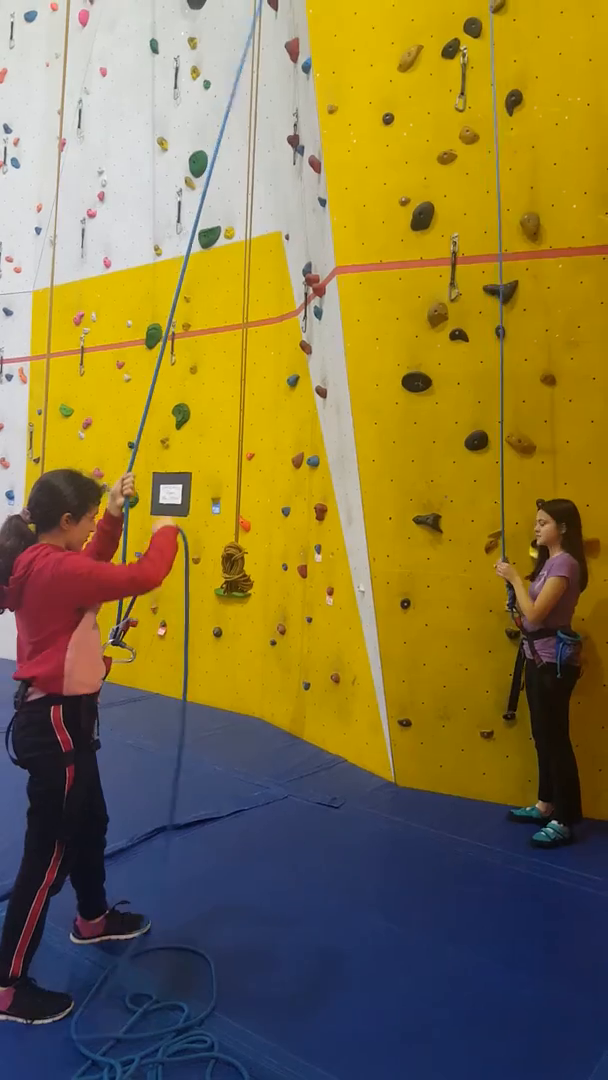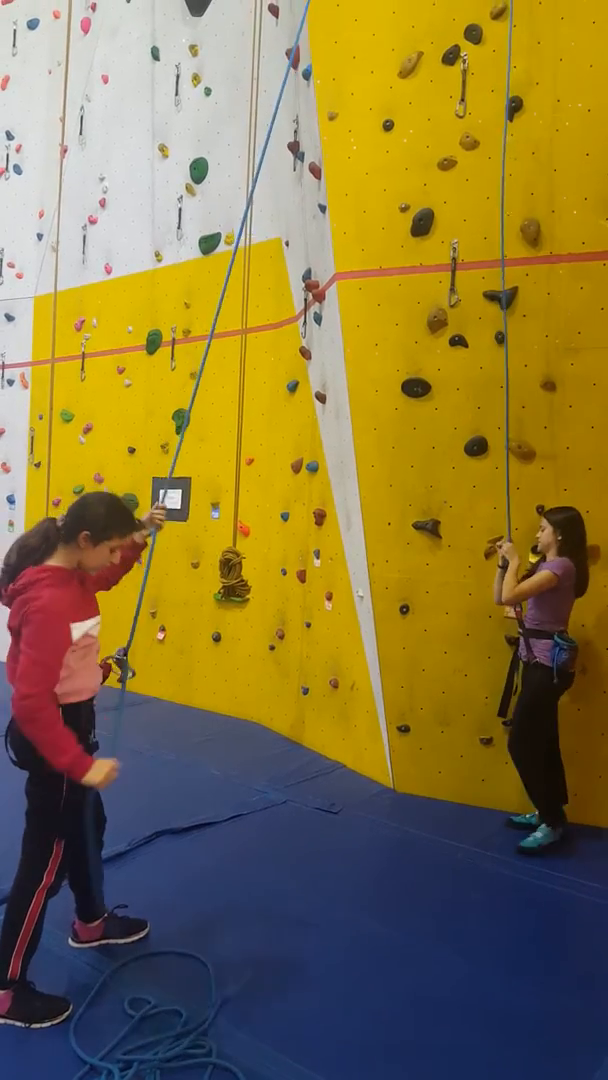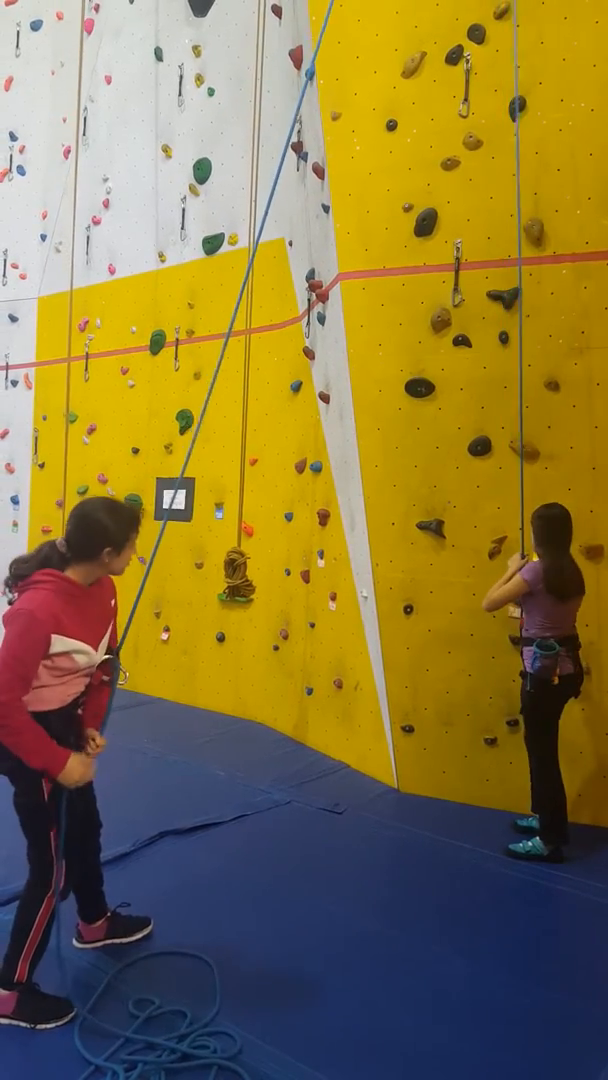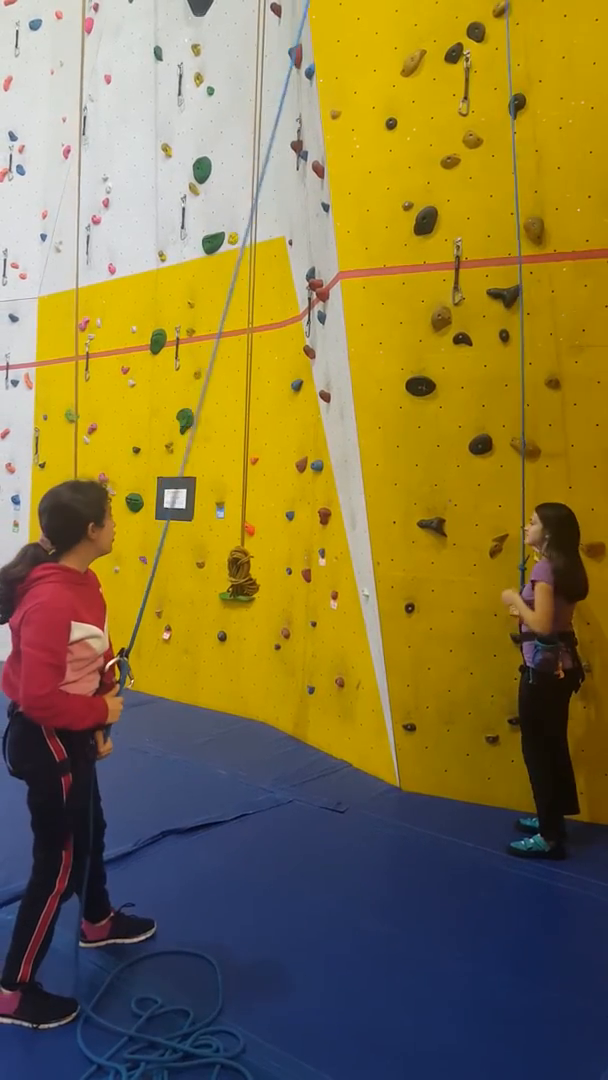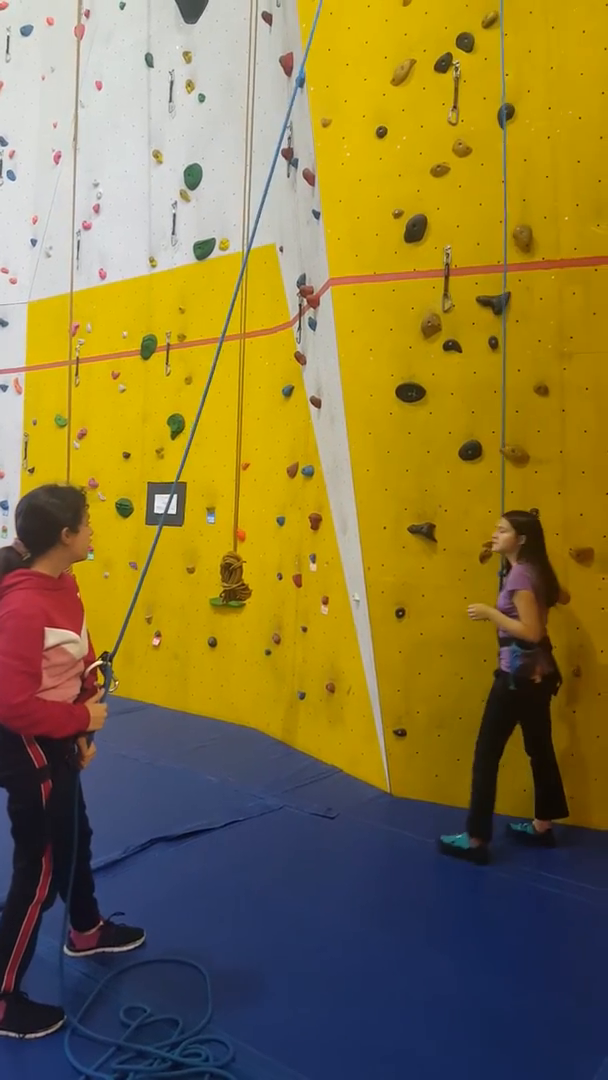
dt=0.7s
person 1, frame 1
right shoulder: (53, 570)
left elbow: (92, 563)
right elbow: (142, 576)
left wrist: (115, 512)
right wrist: (167, 533)
left hip: (62, 716)
right hip: (55, 724)
left knee: (89, 822)
right knee: (48, 852)
left ankle: (93, 918)
person 1, frame 2
left shoulder: (66, 575)
right shoulder: (48, 602)
left elbow: (104, 578)
left wrist: (139, 539)
right wrist: (80, 763)
left hip: (69, 723)
right hip: (51, 733)
left knee: (86, 827)
right knee: (45, 855)
left ankle: (91, 922)
person 1, frame 3
left shoulder: (101, 590)
left wrist: (92, 726)
right wrist: (58, 761)
left hip: (68, 729)
left knee: (84, 830)
right knee: (52, 863)
left ankle: (95, 922)
person 1, frame 4
left shoulder: (81, 581)
right shoulder: (50, 601)
left wrist: (98, 726)
right wrist: (101, 712)
left hip: (72, 735)
right hip: (44, 741)
left knee: (89, 832)
right knee: (58, 861)
left ankle: (99, 922)
person 1, frame 5
left shoulder: (62, 585)
left wrist: (84, 730)
right wrist: (82, 718)
left hip: (56, 742)
left knee: (74, 839)
left ankle: (87, 931)
person 2, frame 1
left shoulder: (565, 563)
right shoulder: (549, 561)
left elbow: (535, 613)
right elbow: (528, 611)
left wrist: (515, 579)
right wrist: (513, 579)
left hip: (554, 661)
right hip: (539, 658)
left knee: (555, 739)
right knee: (543, 737)
left ankle: (565, 821)
right ankle: (546, 806)
person 2, frame 2
left shoulder: (562, 567)
right shoulder: (546, 566)
left elbow: (509, 596)
right elbow: (500, 598)
left wrist: (514, 560)
right wrist: (504, 562)
left hip: (547, 664)
right hip: (538, 662)
left knee: (520, 743)
right knee: (540, 741)
left ankle: (551, 822)
right ankle: (545, 812)
person 2, frame 3
left shoulder: (537, 569)
right shoulder: (572, 571)
left elbow: (489, 603)
left wrist: (512, 569)
left hip: (543, 668)
right hip: (565, 667)
left knee: (541, 750)
right knee: (542, 745)
left ankle: (550, 840)
right ankle: (547, 817)
person 2, frame 4
left shoulder: (545, 568)
right shoulder: (567, 567)
left elbow: (542, 626)
left wrist: (516, 600)
left hip: (543, 666)
right hip: (562, 664)
left knee: (535, 749)
right knee: (553, 745)
left ankle: (550, 837)
right ankle: (552, 818)
person 2, frame 5
left shoulder: (520, 575)
right shoulder: (535, 572)
left elbow: (531, 632)
right elbow: (562, 596)
left wrist: (489, 612)
left hip: (518, 674)
right hip: (538, 673)
left knee: (487, 753)
right knee: (539, 748)
left ankle: (476, 839)
right ankle: (542, 825)
